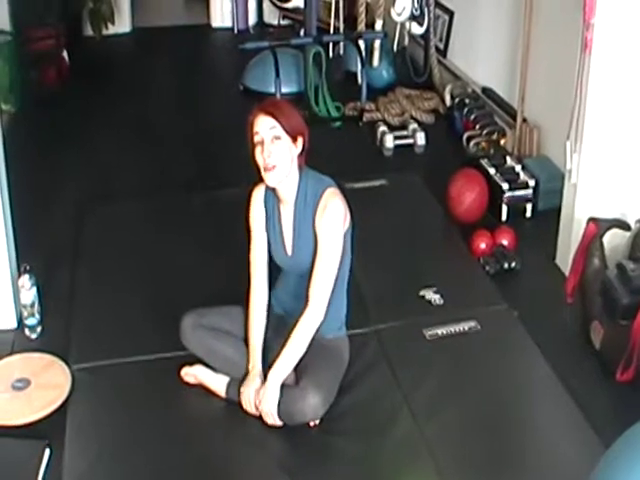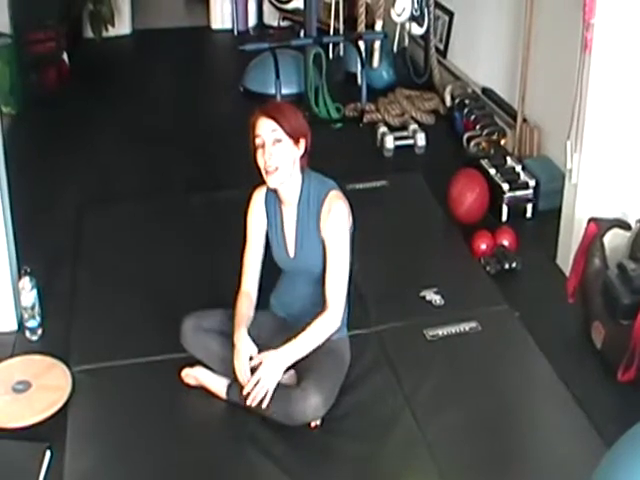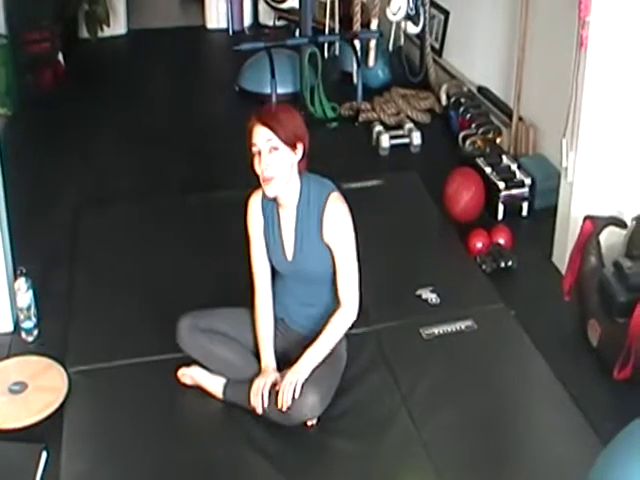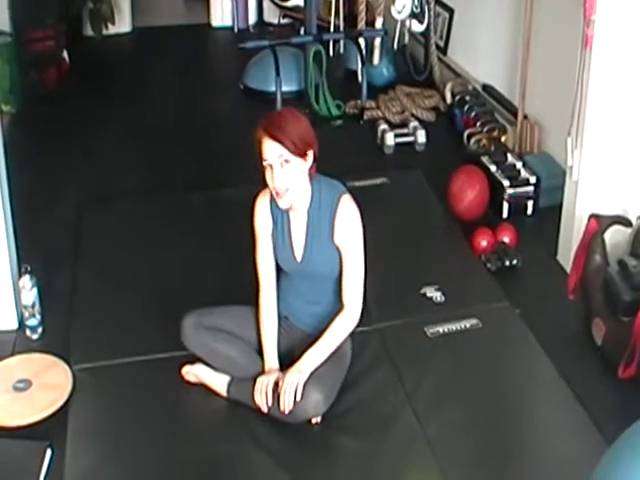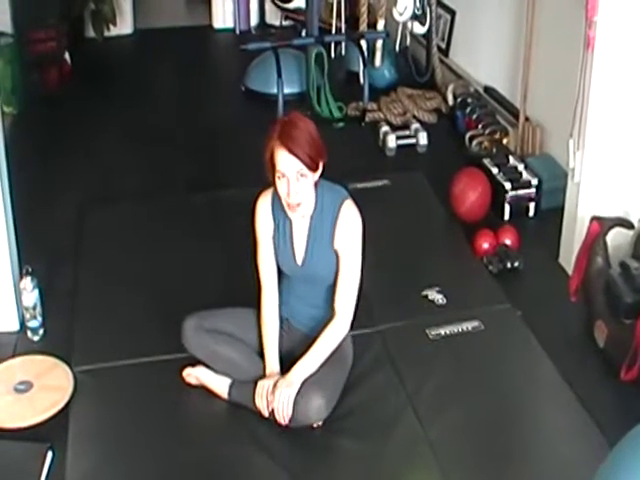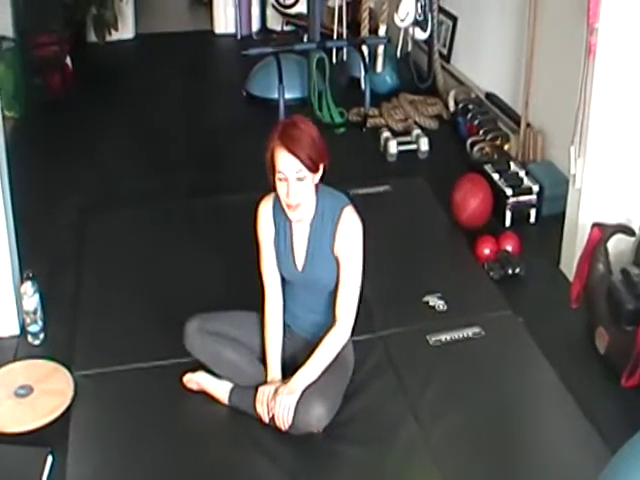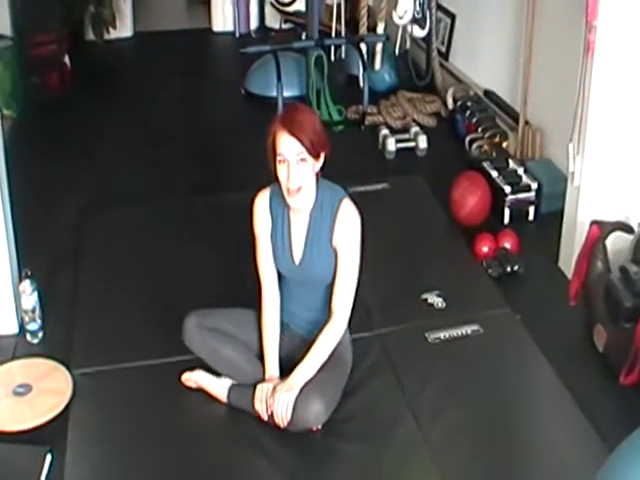
dt=0.3s
person 1, frame 1
left shoulder: (328, 203)
right shoulder: (261, 198)
left elbow: (316, 308)
right elbow: (258, 286)
left wrist: (271, 380)
right wrist: (254, 369)
left hip: (323, 336)
right hip: (279, 320)
left knee: (309, 405)
right knee: (191, 326)
left ankle: (222, 383)
right ankle: (290, 380)
person 1, frame 2
left shoulder: (331, 205)
right shoulder: (262, 200)
left elbow: (334, 310)
right elbow: (248, 288)
left wrist: (281, 358)
right wrist: (239, 335)
left hip: (323, 337)
right hip: (279, 321)
left knee: (309, 405)
right knee: (192, 329)
left ankle: (223, 384)
right ankle: (290, 380)
person 1, frame 3
left shoulder: (330, 206)
right shoulder: (258, 204)
left elbow: (349, 306)
right elbow: (262, 291)
left wrist: (304, 366)
right wrist: (268, 366)
left hip: (321, 337)
right hip: (275, 323)
left knee: (307, 404)
right knee: (188, 329)
left ankle: (219, 385)
right ankle: (280, 381)
person 1, frame 4
left shoulder: (341, 209)
right shoulder: (265, 205)
left elbow: (352, 310)
right elbow: (267, 289)
left wrist: (304, 366)
right wrist: (271, 366)
left hip: (325, 334)
right hip: (280, 320)
left knee: (310, 401)
right knee: (192, 327)
left ankle: (223, 382)
right ankle: (283, 380)
person 1, frame 5
left shoulder: (344, 214)
right shoulder: (266, 205)
left elbow: (343, 317)
right elbow: (268, 289)
left wrist: (294, 377)
right wrist: (272, 371)
left hip: (326, 336)
right hip: (282, 322)
left knee: (311, 406)
right knee: (193, 330)
left ankle: (224, 384)
right ankle: (279, 382)
person 1, frame 6
left shoulder: (345, 221)
right shoulder: (268, 211)
left elbow: (344, 323)
right elbow: (272, 295)
left wrist: (295, 385)
right wrist: (275, 378)
left hip: (327, 342)
right hip: (284, 327)
left knee: (311, 415)
right knee: (196, 331)
left ankle: (226, 389)
right ankle: (275, 390)
person 1, frame 7
left shoulder: (343, 214)
right shoulder: (265, 204)
left elbow: (340, 316)
right elbow: (269, 291)
left wrist: (293, 382)
right wrist: (272, 375)
left hip: (325, 340)
right hip: (281, 326)
left knee: (310, 413)
right knee: (195, 328)
left ankle: (226, 387)
